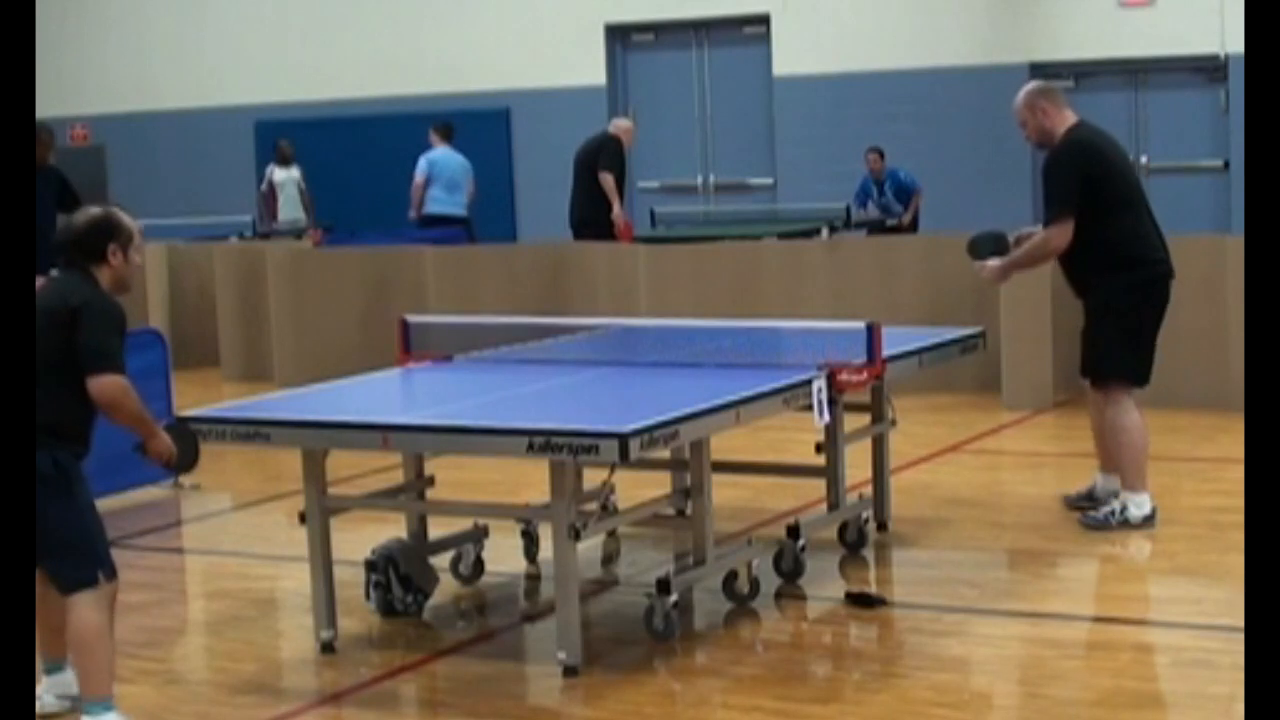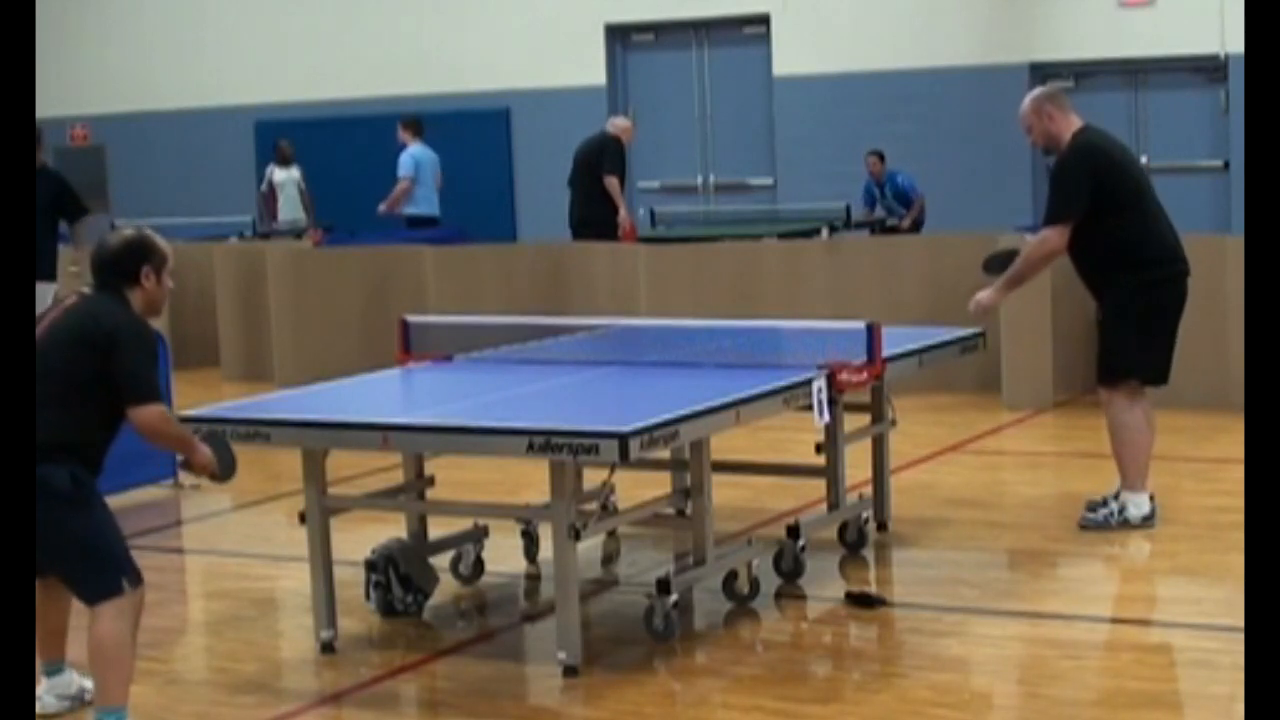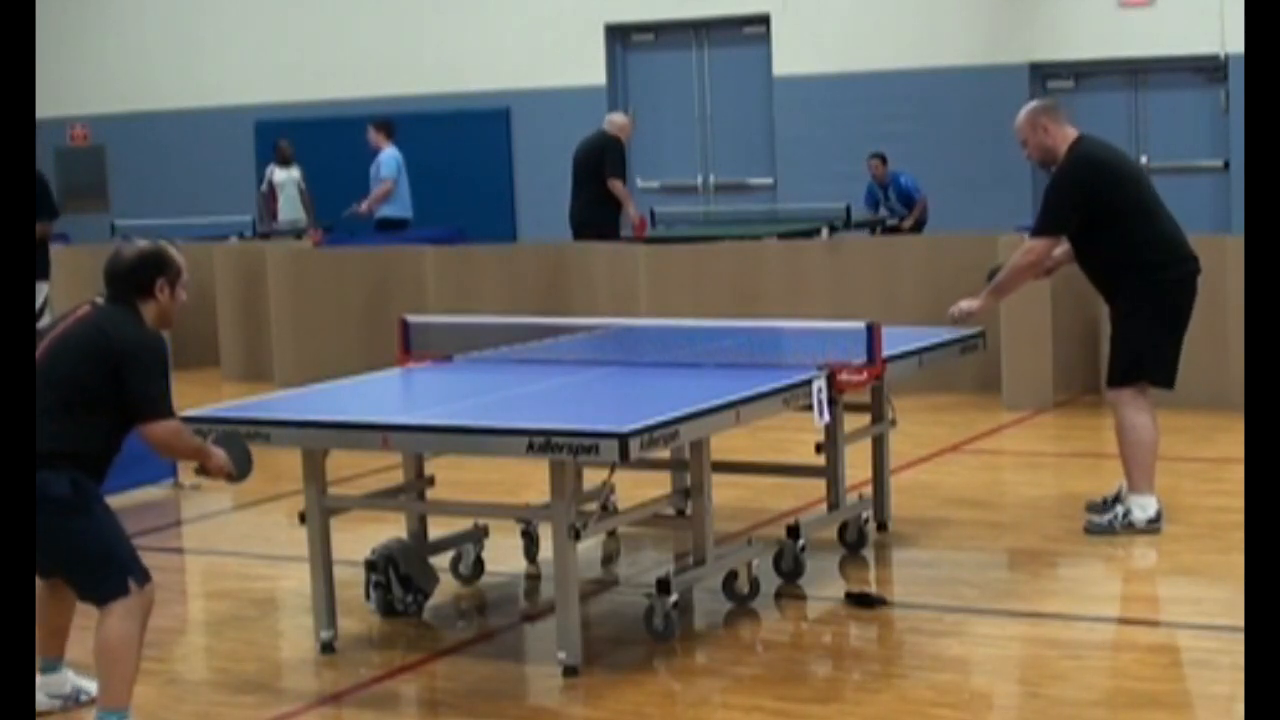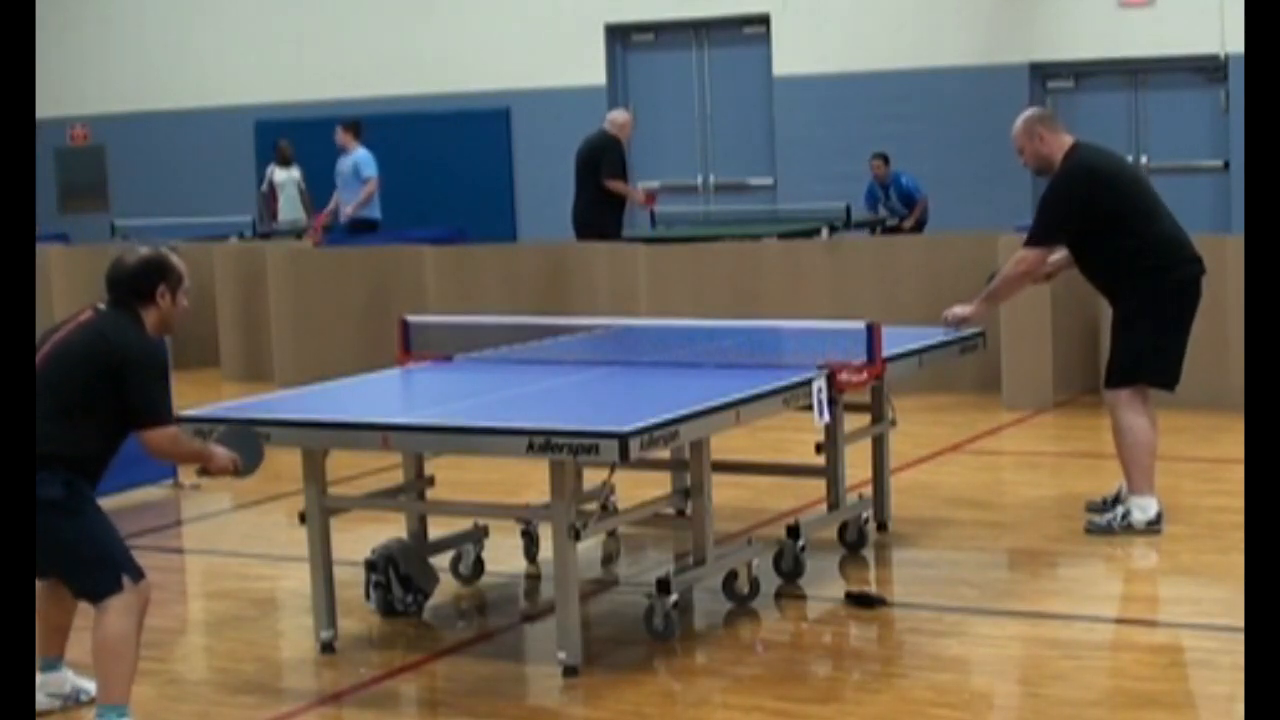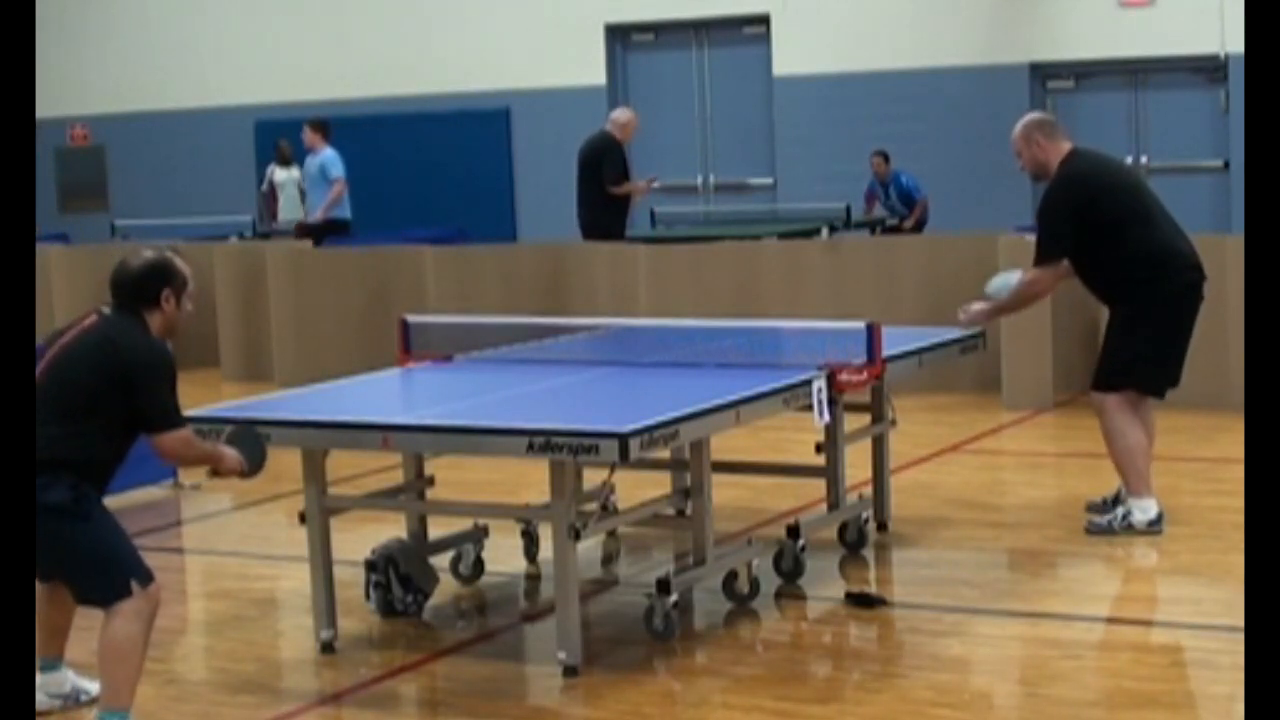
dt=1s
person 1, frame 1
left shoulder: (54, 295)
right shoulder: (95, 305)
right elbow: (106, 388)
right wrist: (153, 434)
left hip: (43, 454)
right hip: (45, 457)
left knee: (55, 567)
right knee: (91, 583)
person 1, frame 2
left shoulder: (74, 311)
right shoulder: (128, 329)
right elbow: (147, 416)
right wrist: (192, 448)
left hip: (45, 467)
right hip: (50, 473)
left knee: (56, 569)
right knee: (118, 593)
person 1, frame 3
left shoulder: (87, 320)
right shoulder: (138, 341)
right elbow: (160, 431)
right wrist: (206, 454)
left hip: (46, 473)
right hip: (48, 480)
left knee: (63, 569)
right knee: (128, 593)
person 1, frame 4
left shoulder: (89, 326)
right shoulder: (138, 346)
right elbow: (159, 438)
right wrist: (208, 454)
left hip: (45, 477)
right hip: (46, 484)
left knee: (65, 568)
right knee: (124, 590)
left ankle: (52, 681)
person 1, frame 5
left shoulder: (92, 330)
right shoulder: (145, 352)
right elbow: (172, 444)
right wrist: (218, 456)
left hip: (46, 481)
right hip: (50, 489)
left knee: (63, 569)
right knee: (134, 596)
left ankle: (52, 682)
person 2, frame 1
left shoulder: (1066, 155)
right shoulder: (1093, 142)
left elbow: (1058, 239)
left wrist: (1006, 266)
right wrist: (1033, 236)
left hip: (1125, 284)
right hip: (1136, 277)
left knee: (1114, 390)
right knee: (1102, 385)
left ankle: (1137, 503)
right ankle: (1110, 485)
person 2, frame 2
left shoulder: (1077, 159)
right shoulder: (1096, 148)
left elbow: (1052, 240)
left wrist: (1000, 289)
right wrist: (1042, 251)
left hip: (1141, 285)
right hip: (1153, 279)
left knee: (1118, 390)
right knee: (1131, 388)
left ankle: (1135, 504)
right ankle: (1134, 492)
person 2, frame 3
left shoulder: (1075, 171)
right shoulder: (1091, 159)
left elbow: (1033, 252)
left wrist: (983, 300)
right wrist: (1055, 260)
left hip: (1153, 286)
right hip: (1157, 281)
left knee: (1126, 392)
right knee: (1132, 389)
left ankle: (1142, 507)
right ankle: (1136, 491)
person 2, frame 4
left shoulder: (1072, 179)
right shoulder: (1089, 165)
left elbow: (1026, 262)
left wrist: (977, 307)
right wrist: (1054, 265)
left hip: (1158, 286)
right hip: (1165, 280)
left knee: (1124, 394)
right knee: (1133, 391)
left ankle: (1143, 508)
right ankle: (1136, 492)
person 2, frame 5
left shoulder: (1064, 190)
right shoulder: (1092, 169)
left elbow: (1044, 280)
left wrist: (989, 311)
right wrist: (1058, 270)
left hip: (1155, 292)
right hip: (1174, 282)
left knee: (1112, 396)
right knee: (1133, 392)
left ankle: (1143, 509)
right ankle: (1135, 492)
